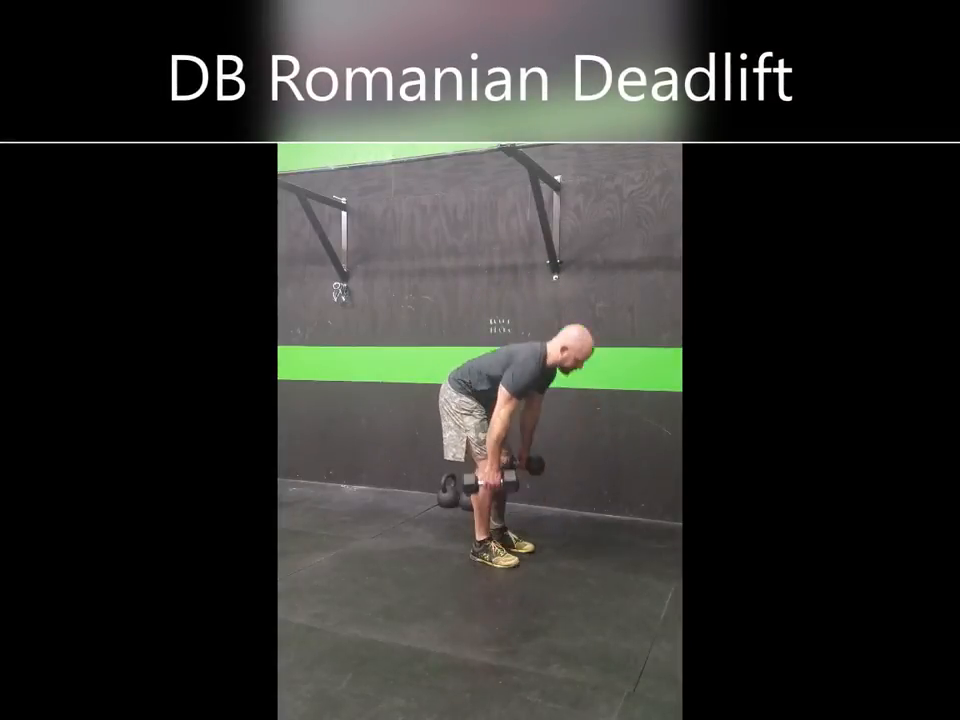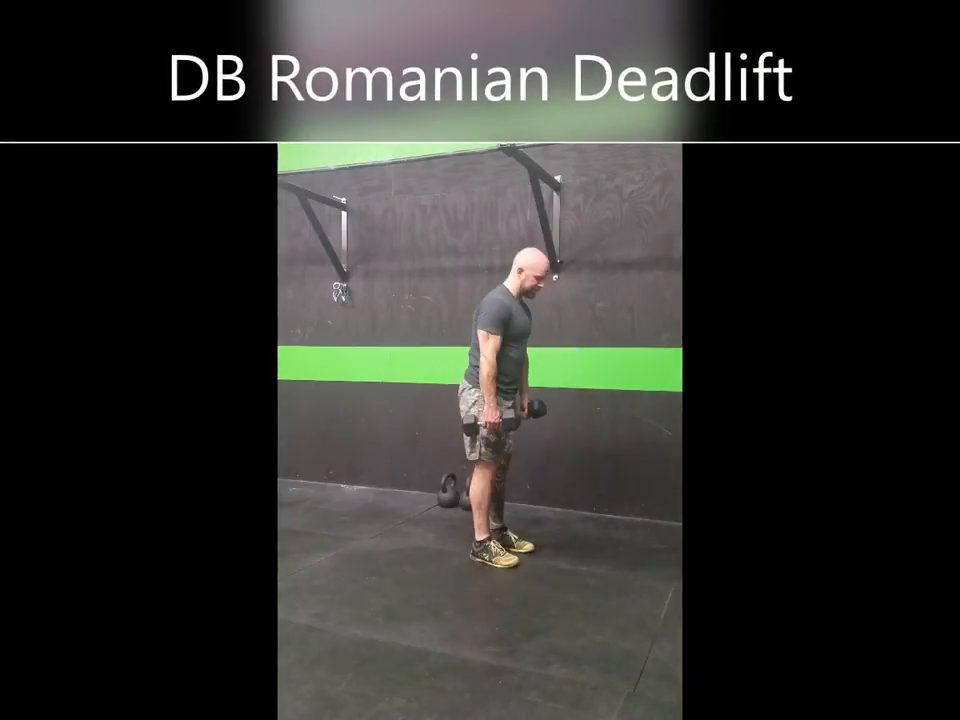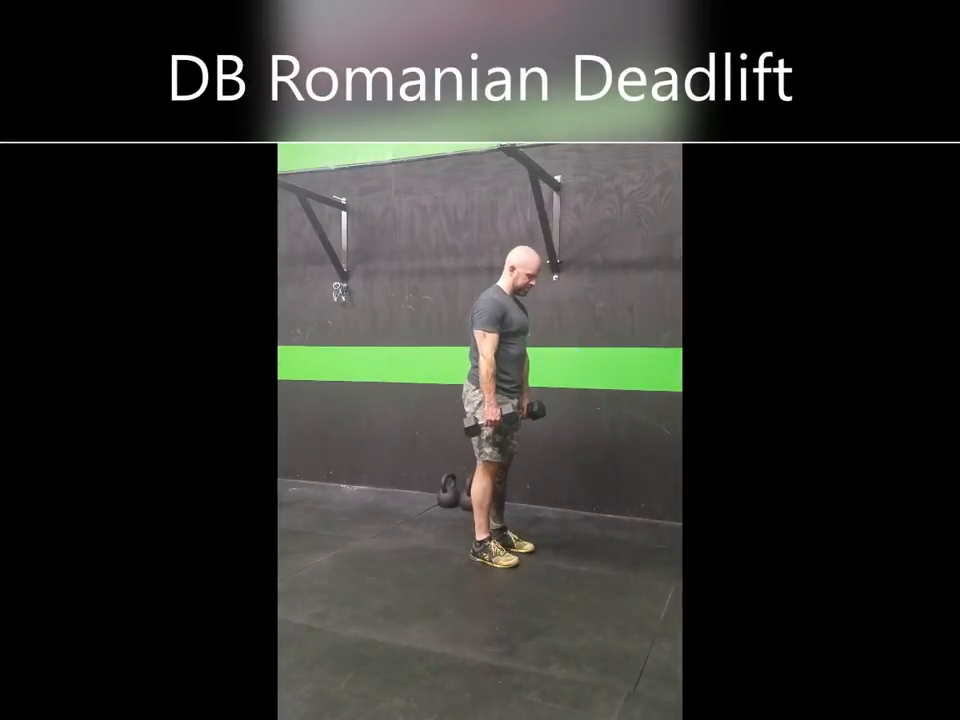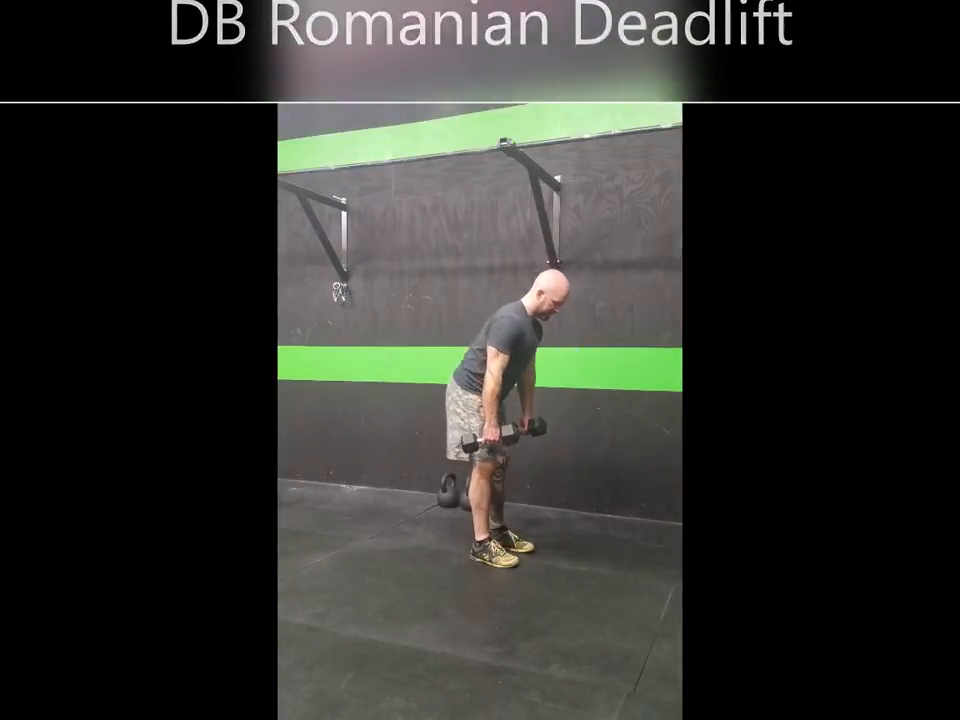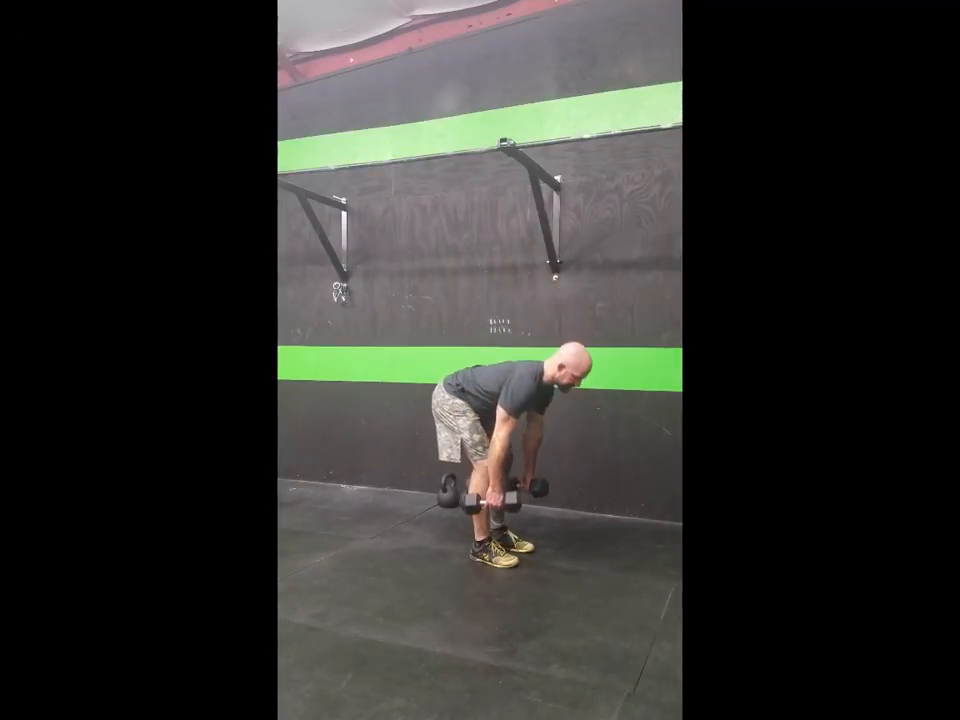
dt=0.5s
person 1, frame 1
left shoulder: (545, 366)
right shoulder: (526, 364)
left elbow: (532, 409)
right elbow: (501, 416)
left wrist: (525, 450)
right wrist: (491, 469)
left hip: (481, 396)
right hip: (461, 396)
left knee: (503, 459)
right knee: (487, 462)
left ankle: (499, 532)
right ankle: (482, 544)
person 1, frame 2
left shoulder: (521, 306)
right shoulder: (496, 303)
right elbow: (487, 358)
left wrist: (523, 396)
right wrist: (489, 405)
left hip: (505, 397)
right hip: (482, 395)
left knee: (501, 465)
right knee: (486, 466)
left ankle: (498, 530)
right ankle: (481, 543)
person 1, frame 3
left shoulder: (516, 305)
right shoulder: (490, 303)
right elbow: (486, 357)
left wrist: (524, 395)
right wrist: (490, 404)
left hip: (509, 397)
right hip: (487, 396)
left knee: (502, 466)
right knee: (488, 466)
left ankle: (498, 530)
right ankle: (482, 543)
person 1, frame 4
left shoulder: (534, 326)
right shoulder: (510, 321)
left elbow: (527, 371)
right elbow: (493, 374)
left wrist: (527, 412)
right wrist: (490, 424)
left hip: (489, 396)
right hip: (468, 393)
left knee: (499, 463)
right knee: (484, 464)
left ankle: (498, 531)
right ankle: (482, 544)
person 1, frame 5
left shoulder: (544, 387)
right shoulder: (523, 382)
left elbow: (534, 431)
right elbow: (501, 437)
left wrist: (529, 472)
right wrist: (495, 489)
left hip: (474, 403)
right hip: (452, 399)
left knee: (503, 461)
right knee: (485, 464)
left ankle: (499, 531)
right ankle: (482, 545)
